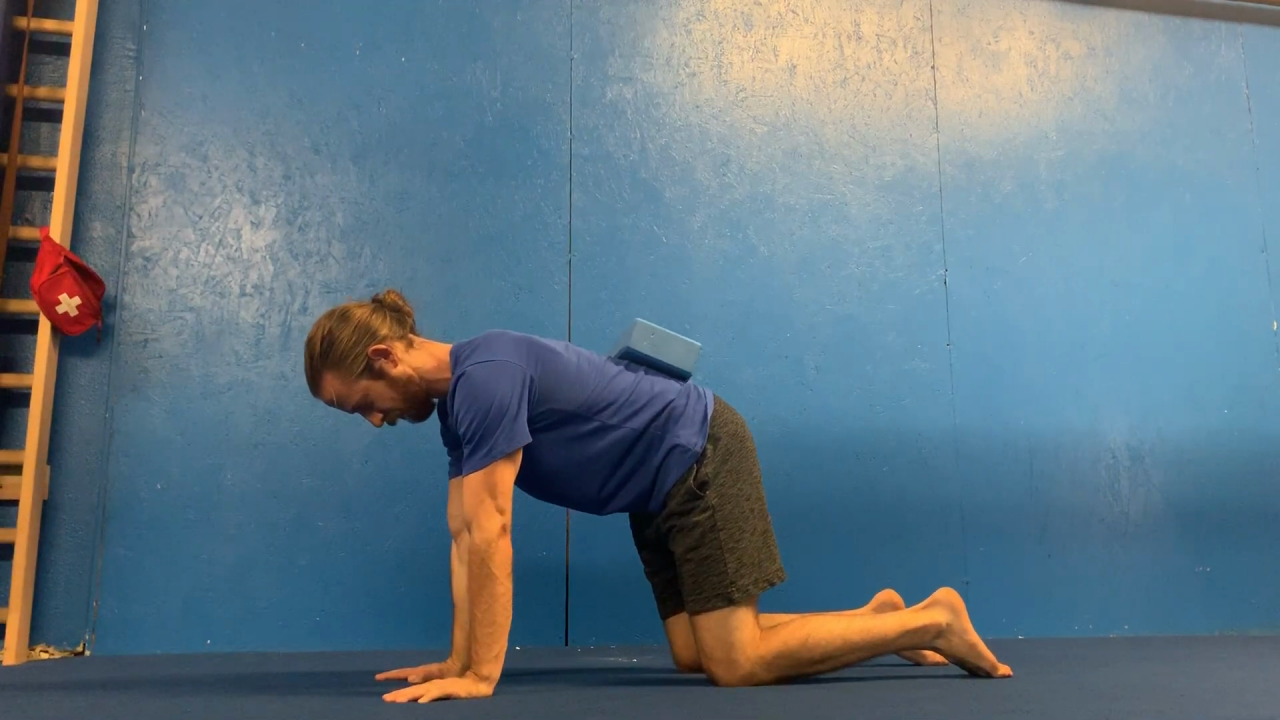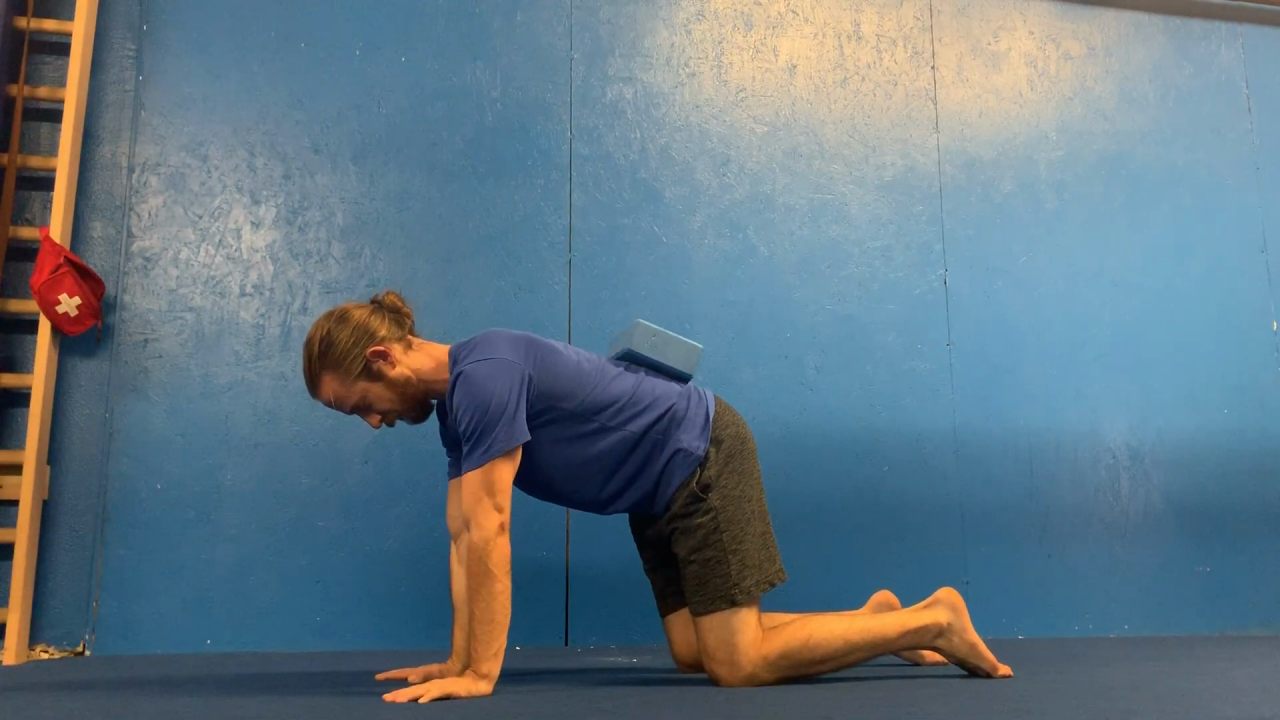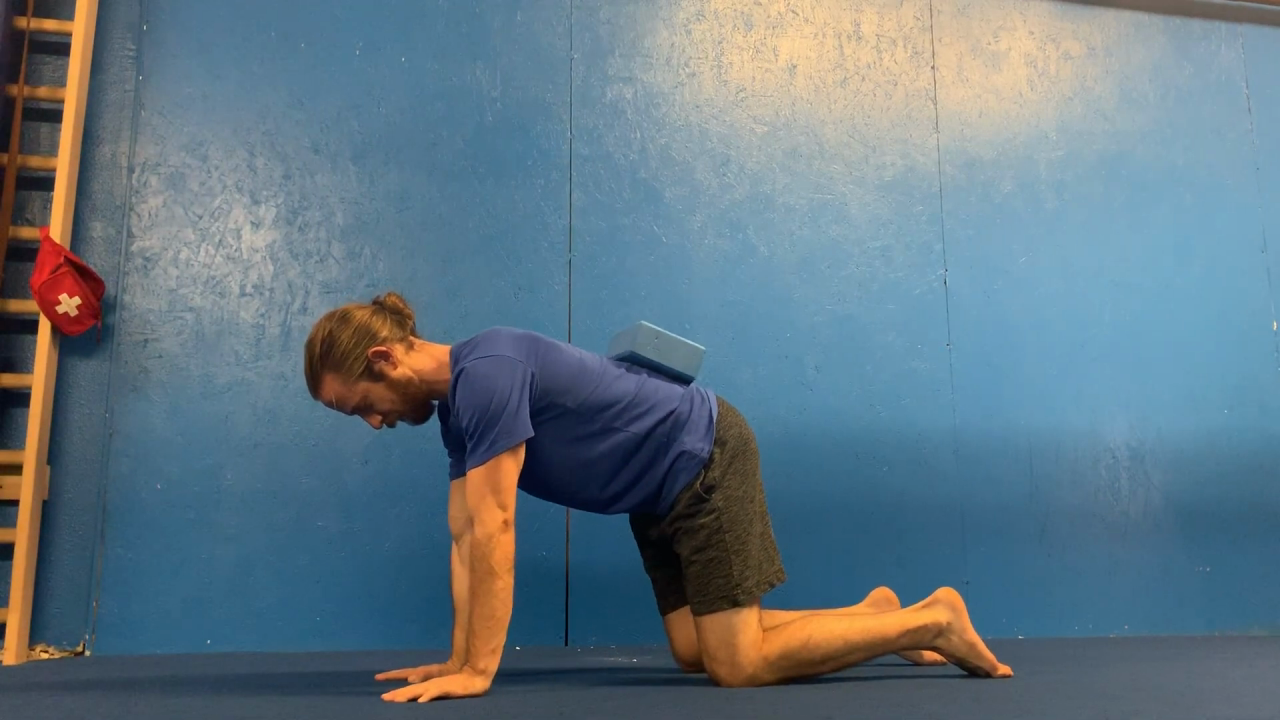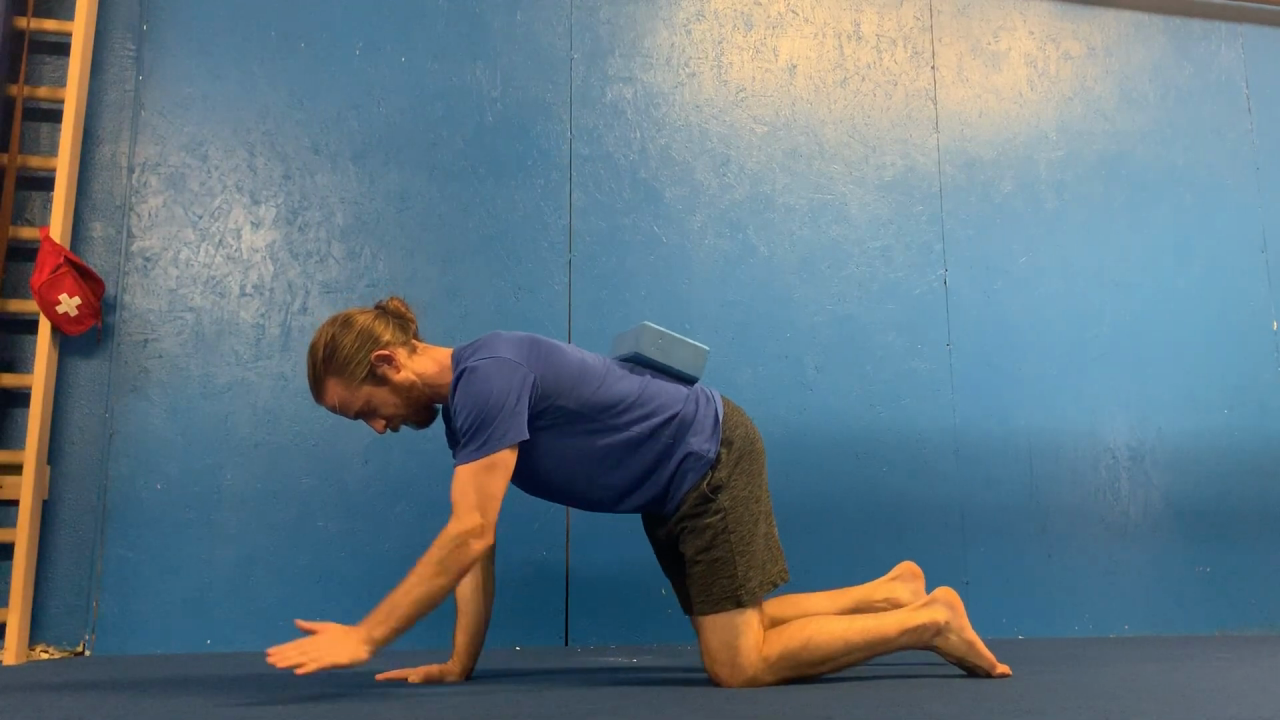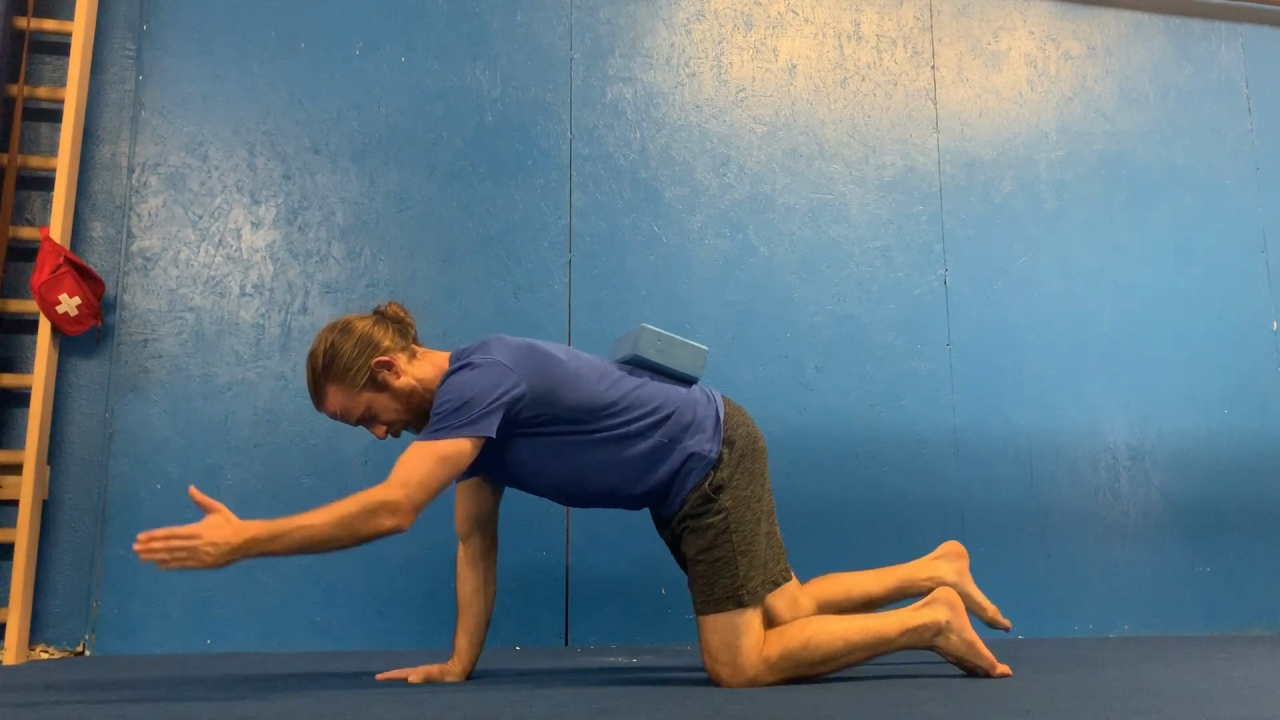
dt=0.4s
person 1, frame 1
left shoulder: (483, 376)
right shoulder: (455, 401)
left elbow: (490, 534)
right elbow: (464, 539)
left wrist: (481, 674)
right wrist: (459, 660)
left hip: (699, 457)
right hip: (665, 484)
left knee: (736, 663)
right knee: (695, 655)
left ankle: (932, 622)
right ankle: (875, 617)
person 1, frame 2
left shoulder: (483, 375)
right shoulder: (455, 403)
left elbow: (489, 534)
right elbow: (462, 539)
left wrist: (481, 673)
right wrist: (458, 659)
left hip: (701, 458)
right hip: (664, 486)
left knee: (740, 664)
right knee: (695, 653)
left ankle: (933, 620)
right ankle: (872, 618)
person 1, frame 3
left shoulder: (485, 372)
right shoulder: (455, 404)
left elbow: (494, 531)
right elbow: (464, 540)
left wrist: (479, 669)
right wrist: (458, 658)
left hip: (704, 460)
right hip: (665, 488)
left knee: (738, 665)
right knee: (695, 652)
left ankle: (931, 619)
right ankle: (870, 615)
person 1, frame 4
left shoulder: (487, 375)
right shoulder: (457, 405)
left elbow: (470, 534)
right elbow: (473, 537)
left wrist: (366, 636)
right wrist: (459, 662)
left hip: (711, 459)
right hip: (673, 486)
left knee: (741, 664)
right knee: (733, 629)
left ankle: (929, 620)
right ankle: (889, 592)
person 1, frame 5
left shoulder: (479, 379)
right shoulder: (469, 404)
left elbow: (389, 509)
right elbow: (475, 543)
left wrist: (241, 539)
right wrist: (460, 662)
left hip: (713, 458)
right hip: (692, 471)
left knee: (740, 664)
right knee: (787, 612)
left ankle: (928, 620)
right ankle: (933, 572)
